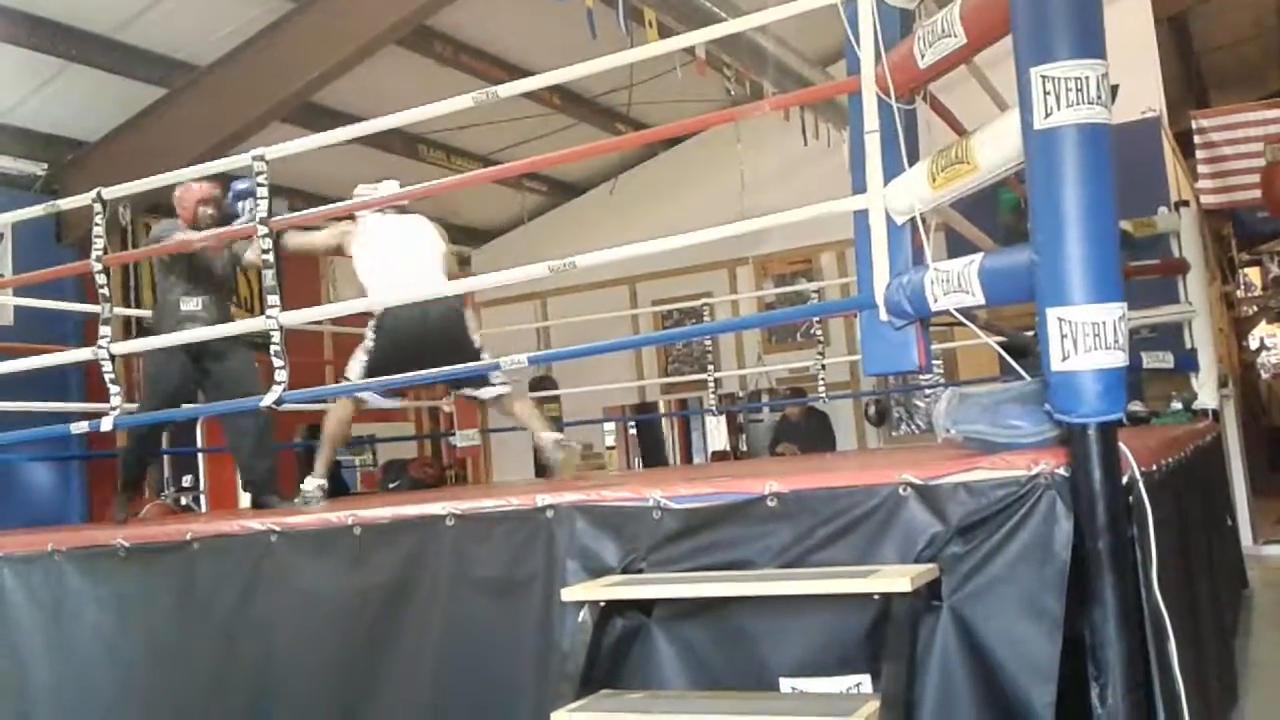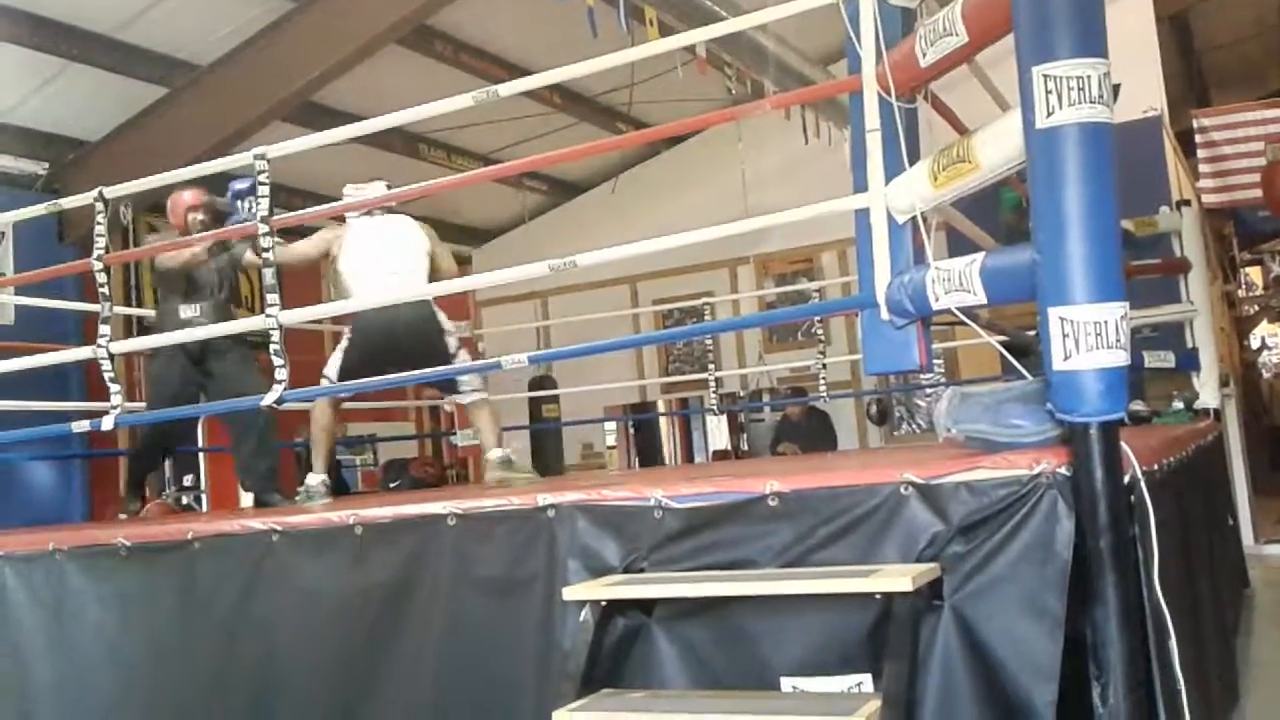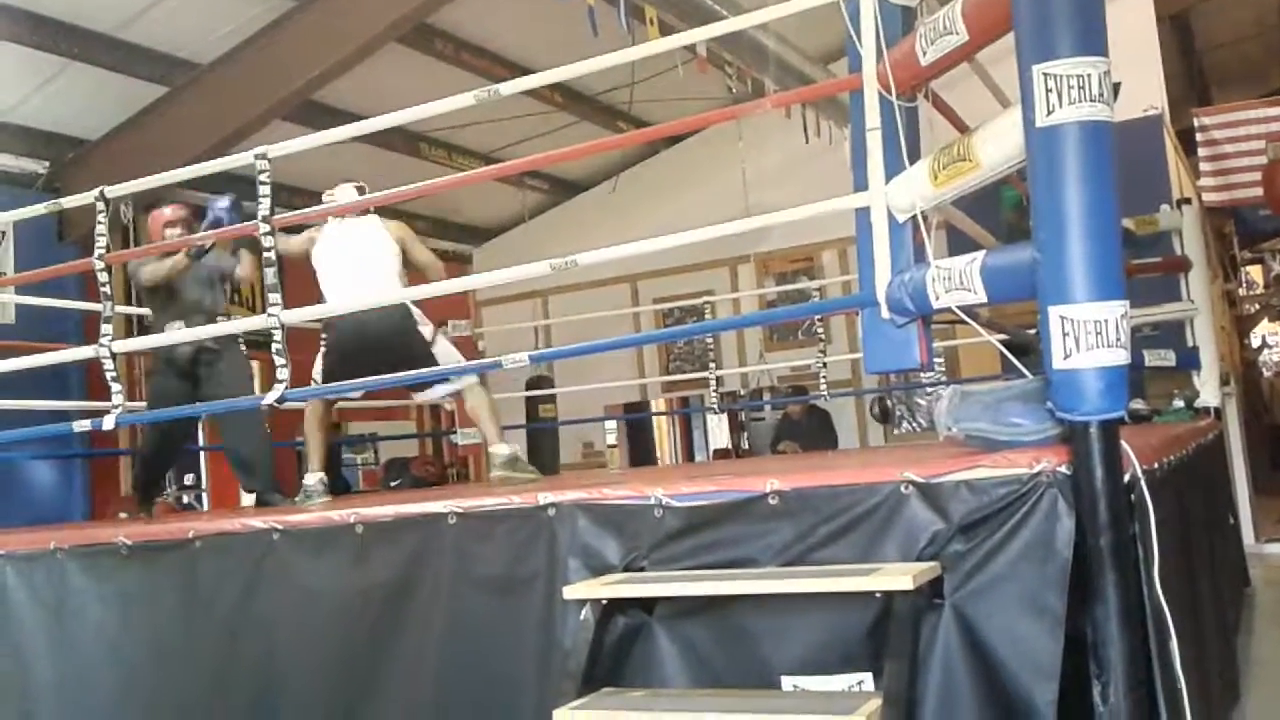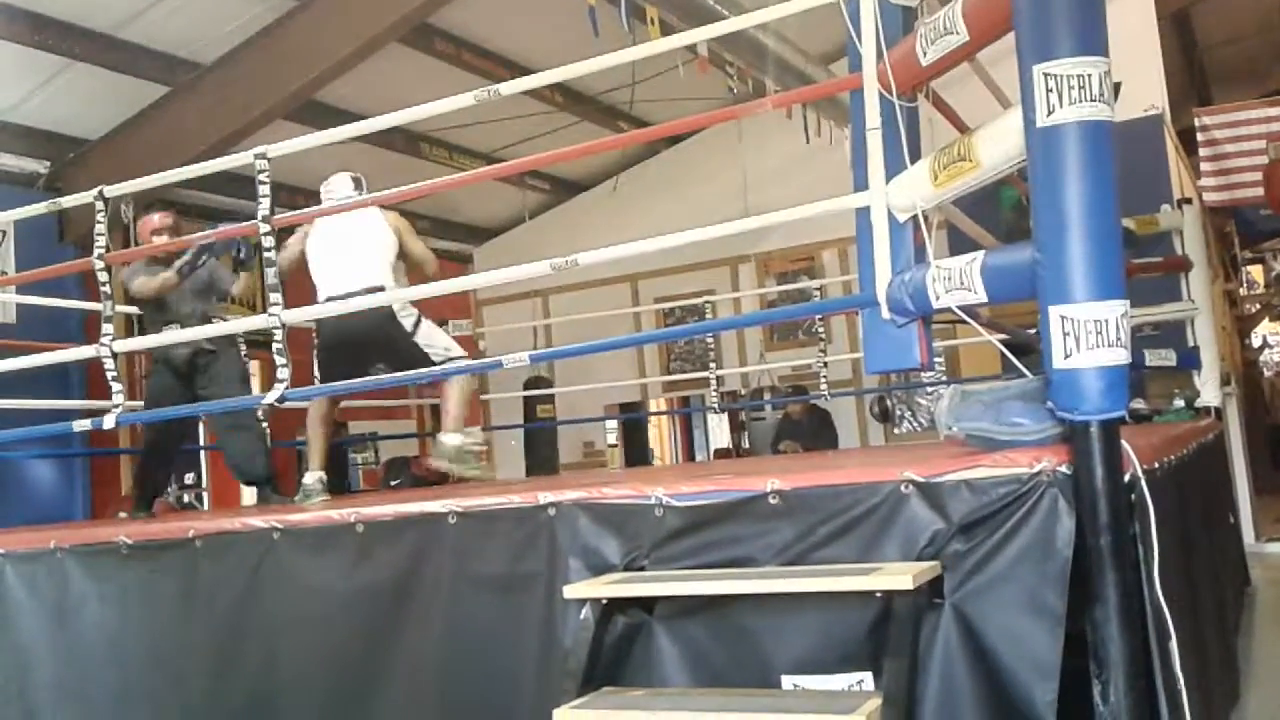
dt=0.1s
person 1, frame 1
left shoulder: (354, 230)
right shoulder: (427, 227)
left elbow: (293, 242)
right elbow: (451, 273)
left hip: (395, 320)
right hip: (445, 313)
left knee: (349, 397)
right knee: (496, 387)
left ankle: (315, 484)
right ankle: (552, 443)
person 1, frame 2
left shoulder: (340, 234)
right shoulder: (418, 228)
left elbow: (283, 256)
right elbow: (451, 276)
left wrist: (252, 254)
left hip: (370, 322)
right hip: (420, 317)
left knee: (328, 396)
right knee: (471, 389)
left ankle: (317, 482)
right ankle: (497, 456)
person 1, frame 3
left shoulder: (319, 235)
right shoulder: (390, 228)
left elbow: (282, 247)
right elbow: (438, 274)
left hip: (344, 327)
right hip: (394, 317)
left knee: (319, 398)
right knee: (465, 380)
left ankle: (314, 482)
right ankle: (501, 454)
person 1, frame 4
left shoulder: (312, 228)
right shoulder: (387, 218)
left elbow: (284, 265)
right elbow: (431, 268)
left hip: (333, 318)
right hip: (381, 308)
left knee: (324, 397)
right knee: (455, 366)
left ankle: (313, 480)
right ankle: (452, 441)
person 2, frame 1
left shoulder: (230, 239)
right shoulder: (164, 231)
right elbow: (196, 248)
left hip: (220, 341)
right hip: (172, 342)
left knee: (250, 407)
right knee: (154, 415)
left ankle: (263, 491)
right ankle: (128, 490)
person 2, frame 2
left shoulder: (226, 245)
right shoulder: (160, 244)
right elbow: (181, 260)
left hip: (223, 343)
right hip: (176, 346)
left knee: (251, 407)
right knee: (162, 423)
left ankle: (265, 489)
right ankle: (135, 490)
person 2, frame 3
left shoulder: (212, 257)
right shoulder: (143, 264)
left elbow: (247, 274)
right elbow: (158, 274)
left wrist: (244, 242)
right wrist: (197, 249)
left hip: (216, 352)
right hip: (172, 361)
left knee: (241, 415)
right knee: (164, 434)
left ankle: (263, 489)
right ankle: (144, 499)
person 2, frame 4
left shoulder: (205, 265)
right shoulder: (135, 272)
left elbow: (240, 290)
right elbow: (148, 289)
left wrist: (243, 261)
right wrist: (188, 262)
left hip: (212, 354)
right hip: (169, 363)
left knee: (234, 411)
right knee: (160, 435)
left ankle: (262, 485)
right ankle: (143, 502)
